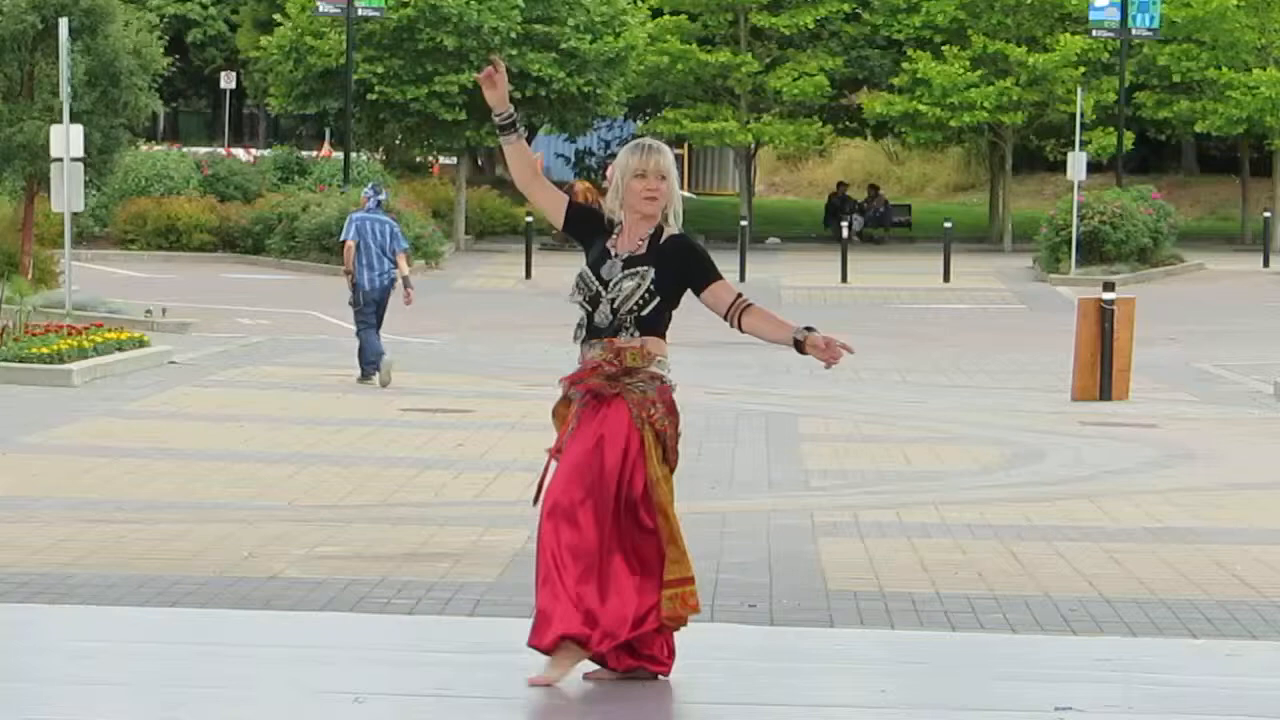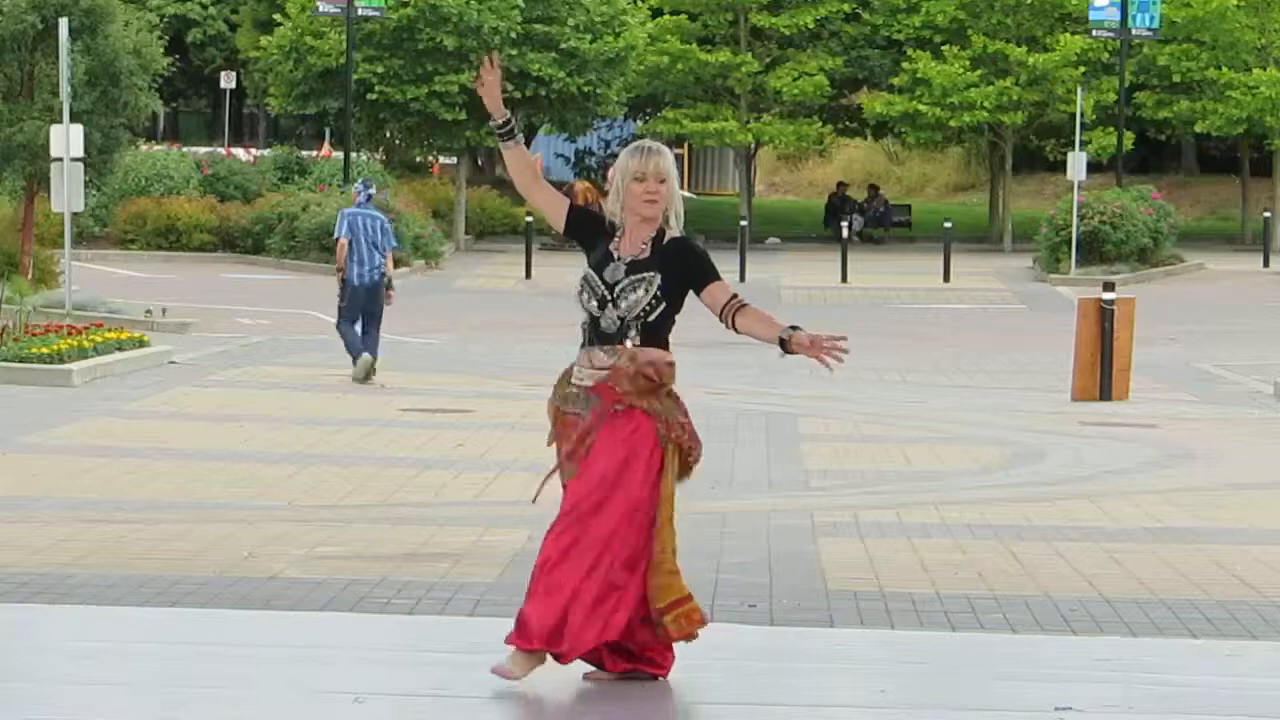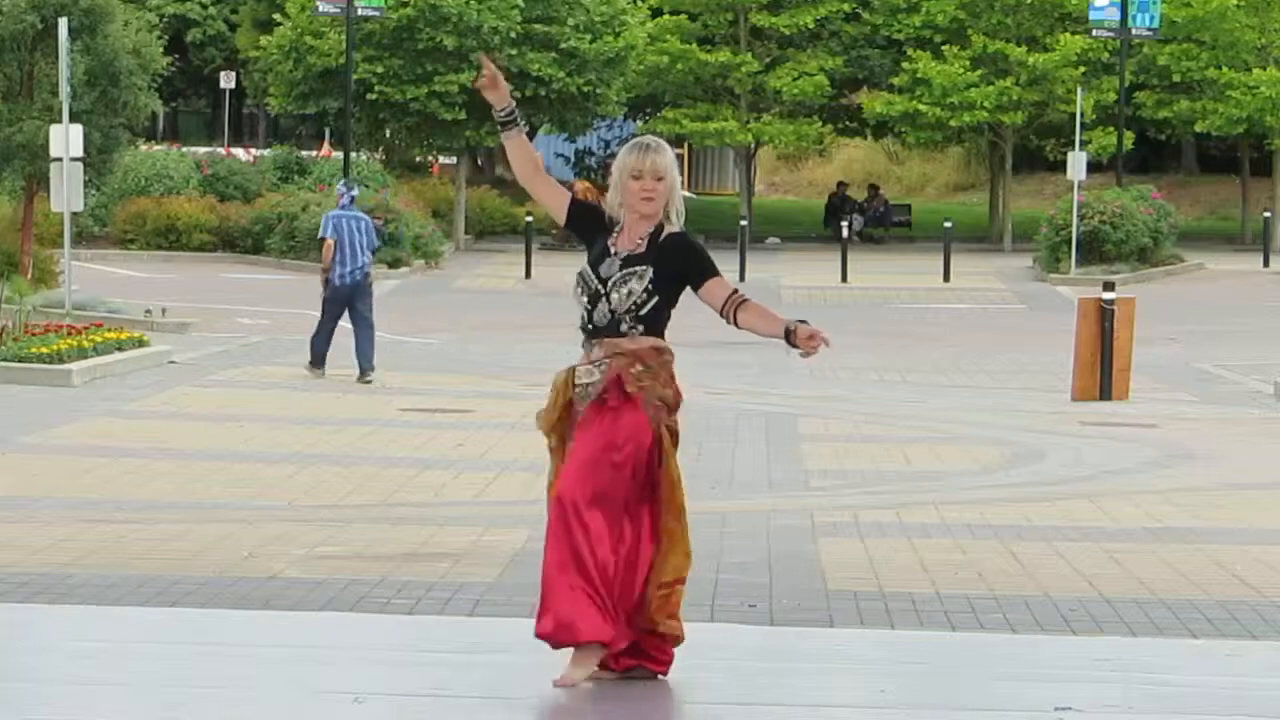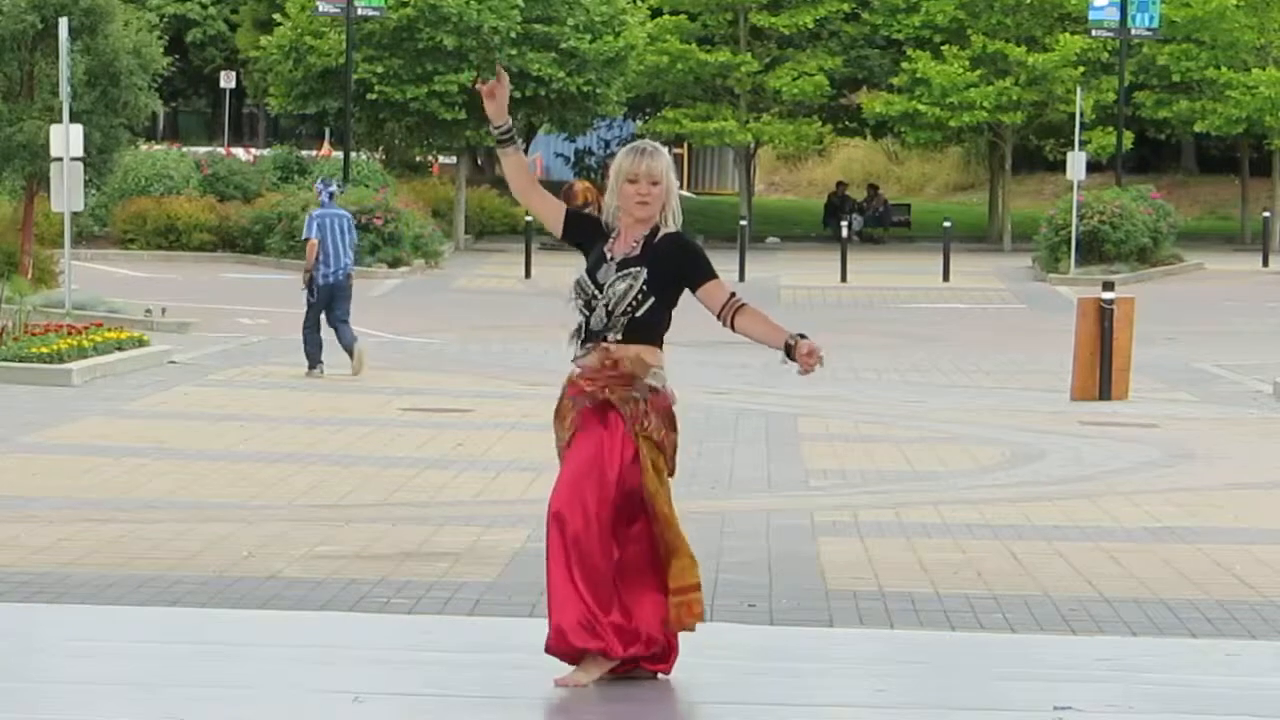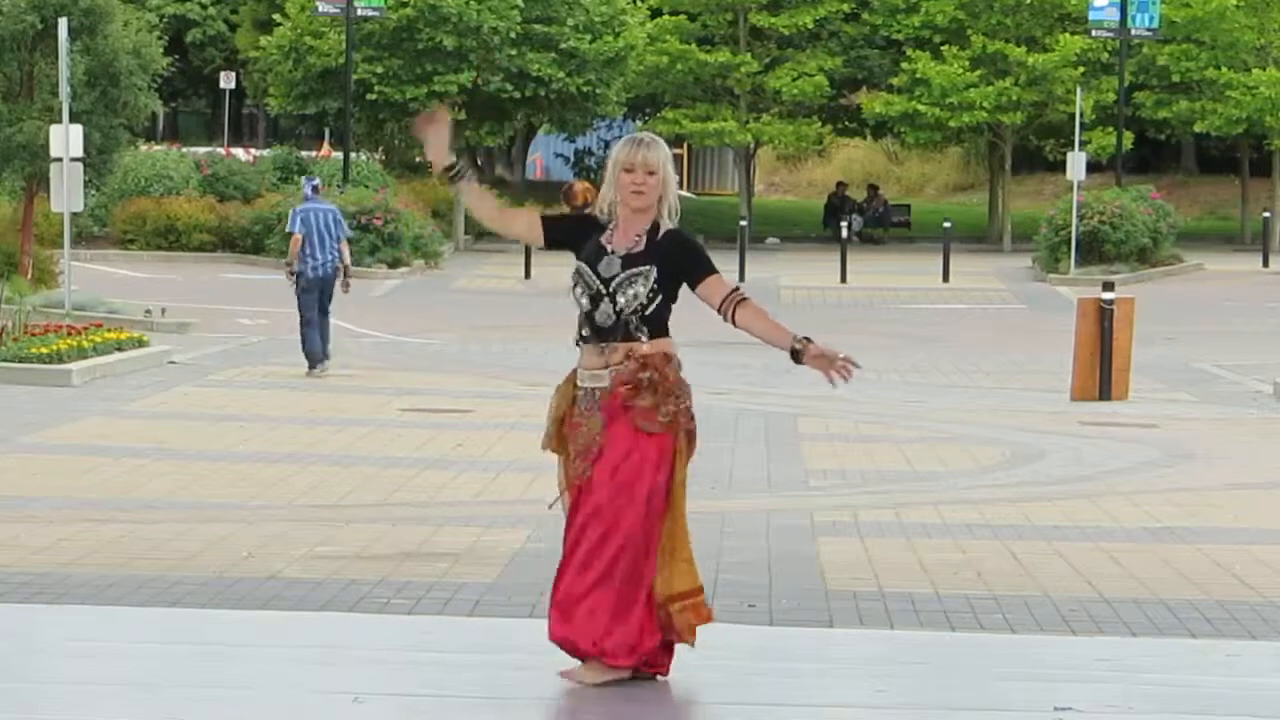
dt=0.2s
person 1, frame 1
left shoulder: (679, 250)
right shoulder: (595, 231)
left elbow: (737, 309)
right elbow: (530, 182)
left wrist: (802, 338)
right wrist: (503, 111)
left hip: (633, 391)
right hip: (593, 391)
left knee: (573, 506)
right knee: (615, 520)
left ankle: (573, 637)
right ankle: (637, 652)
person 1, frame 2
left shoulder: (681, 253)
right shoulder: (597, 234)
left elbow: (734, 309)
right elbow: (529, 186)
left wrist: (791, 338)
right wrist: (499, 112)
left hip: (641, 400)
right hip: (589, 399)
left knee: (601, 519)
right knee: (609, 523)
left ankle: (544, 640)
right ankle: (634, 653)
person 1, frame 3
left shoulder: (678, 248)
right shoulder: (598, 229)
left elbow: (731, 303)
right elbow: (533, 177)
left wrist: (790, 329)
right wrist: (504, 108)
left hip: (634, 391)
right hip: (593, 392)
left knee: (582, 503)
right knee: (618, 518)
left ankle: (595, 636)
right ankle: (636, 651)
person 1, frame 4
left shoulder: (675, 250)
right shoulder: (594, 235)
left elbow: (731, 309)
right elbow: (527, 191)
left wrist: (790, 343)
right wrist: (500, 121)
left hip: (629, 397)
right hip: (591, 398)
left knee: (581, 515)
right knee: (616, 524)
left ankle: (605, 644)
right ankle: (639, 650)
person 1, frame 5
left shoulder: (678, 245)
right shoulder: (587, 231)
left elbow: (736, 304)
right elbow: (503, 219)
left wrist: (802, 348)
right wrist: (447, 162)
left hip: (649, 397)
right hip: (592, 395)
left knee: (622, 521)
right knee: (594, 522)
left ankle: (613, 647)
right ankle: (625, 647)
person 2, frame 1
left shoulder: (356, 218)
right shoulder: (391, 224)
left elbow: (349, 245)
right elbow: (401, 256)
left wrist: (348, 271)
right wrist: (407, 285)
left hip: (364, 282)
right hip: (385, 282)
left knee: (365, 328)
right knee: (372, 327)
left ankle: (381, 359)
right ankle: (368, 372)
person 2, frame 2
left shoulder: (347, 214)
right shoulder: (381, 219)
left elbow: (343, 242)
right elbow: (389, 254)
left wrist: (340, 269)
right wrist: (389, 285)
left hip: (354, 278)
right hip: (377, 278)
left knee: (346, 323)
right knee: (371, 326)
left ankle: (362, 355)
right ankle: (367, 371)
person 2, frame 3
left shoulder: (332, 216)
right shoulder: (365, 219)
left elbow: (329, 243)
left wrist: (325, 269)
left hip: (338, 279)
right hip: (361, 279)
left knee: (327, 322)
right knee: (363, 324)
left ankle: (316, 364)
right ankle: (366, 370)
person 2, frame 4
left shoulder: (315, 216)
right shoulder: (346, 217)
left elbow: (313, 243)
left wrist: (307, 270)
left hip: (320, 277)
right hip: (342, 278)
left knee: (312, 322)
right knee: (340, 321)
left ankle: (315, 366)
right ankle: (353, 347)
person 2, frame 5
left shoulder: (299, 211)
right shoulder: (333, 210)
left elbow: (297, 238)
right elbow: (343, 242)
left wrist: (289, 263)
right wrist: (347, 273)
left hip: (308, 272)
right hip: (329, 270)
left knee: (309, 319)
right knee: (322, 315)
left ankle: (316, 364)
right ankle: (322, 357)
